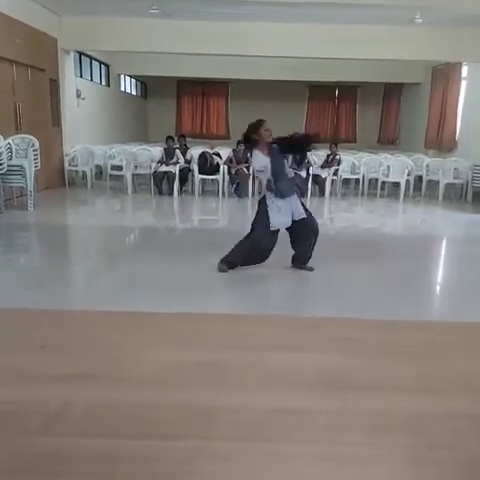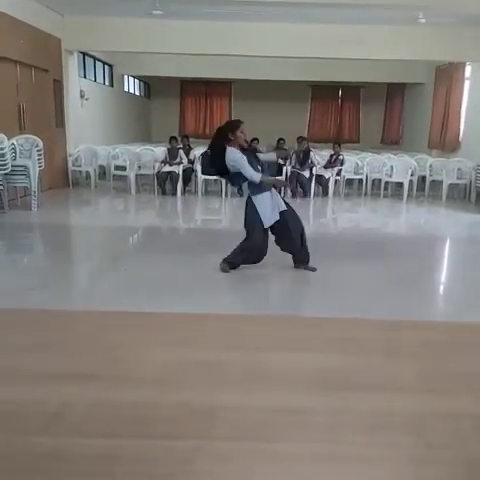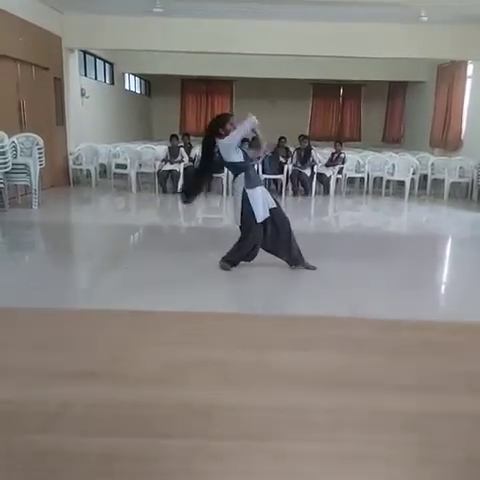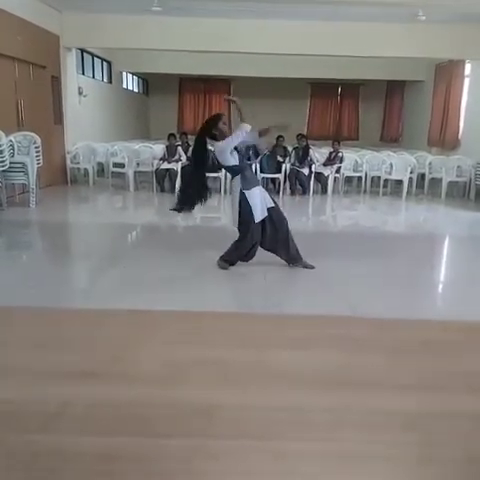
dt=0.3s
person 1, frame 1
left shoulder: (274, 148)
right shoulder: (257, 158)
right elbow: (269, 188)
right wrist: (267, 179)
left hip: (290, 197)
right hip: (272, 201)
left knee: (310, 227)
right knee: (260, 238)
left ankle: (300, 261)
right ankle: (227, 261)
person 1, frame 2
left shoulder: (242, 150)
right shoulder: (232, 155)
left elbow: (261, 160)
right elbow: (254, 176)
right wrist: (274, 181)
left hip: (269, 193)
right hip: (257, 199)
left knee: (294, 224)
right knee: (257, 239)
left ankle: (301, 261)
right ankle: (229, 262)
person 1, frame 3
left shoulder: (232, 145)
right shoulder: (226, 142)
right elbow: (249, 124)
right wrist: (252, 120)
left hip: (256, 188)
right hip: (247, 191)
left knee: (281, 224)
right knee: (252, 234)
left ankle: (297, 261)
right ankle: (227, 260)
person 1, frame 4
left shoulder: (226, 145)
right shoulder: (222, 146)
left elbow: (248, 136)
right elbow: (243, 130)
left wrist: (264, 131)
right wrist: (237, 106)
left hip: (254, 189)
right hip: (245, 193)
left knee: (279, 223)
right knee: (251, 234)
left ankle: (295, 259)
right ankle: (226, 259)
